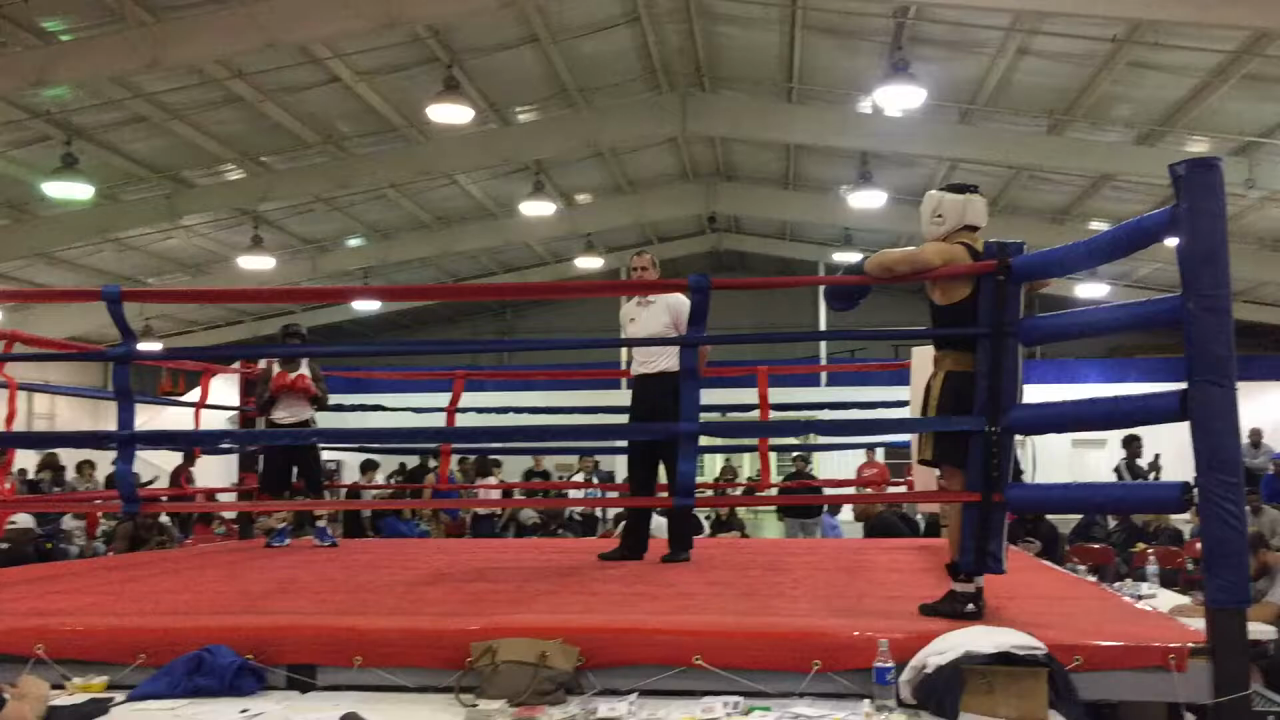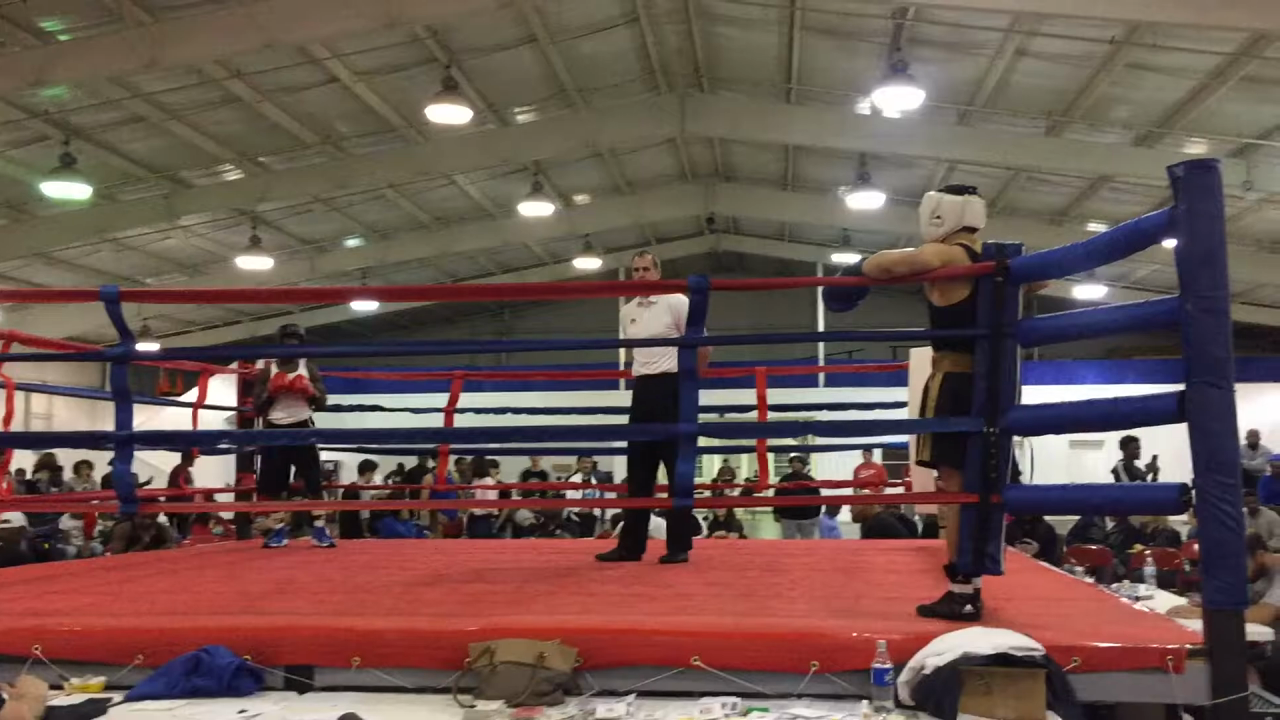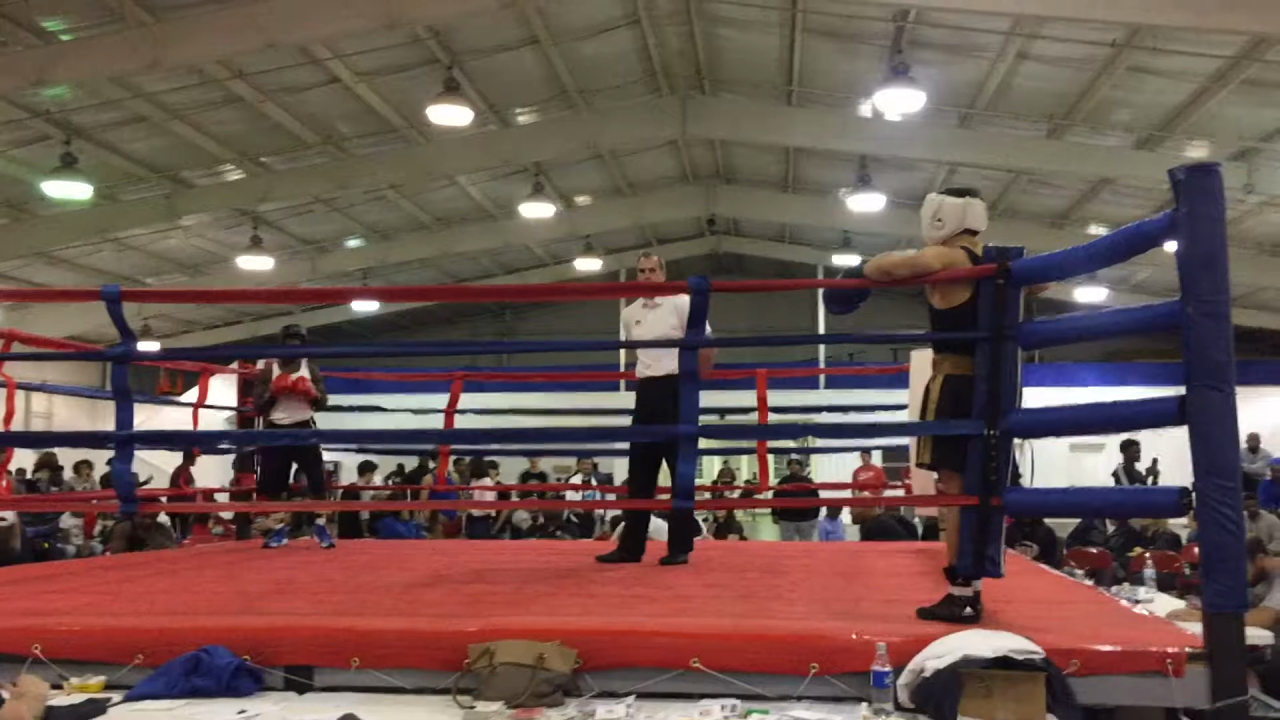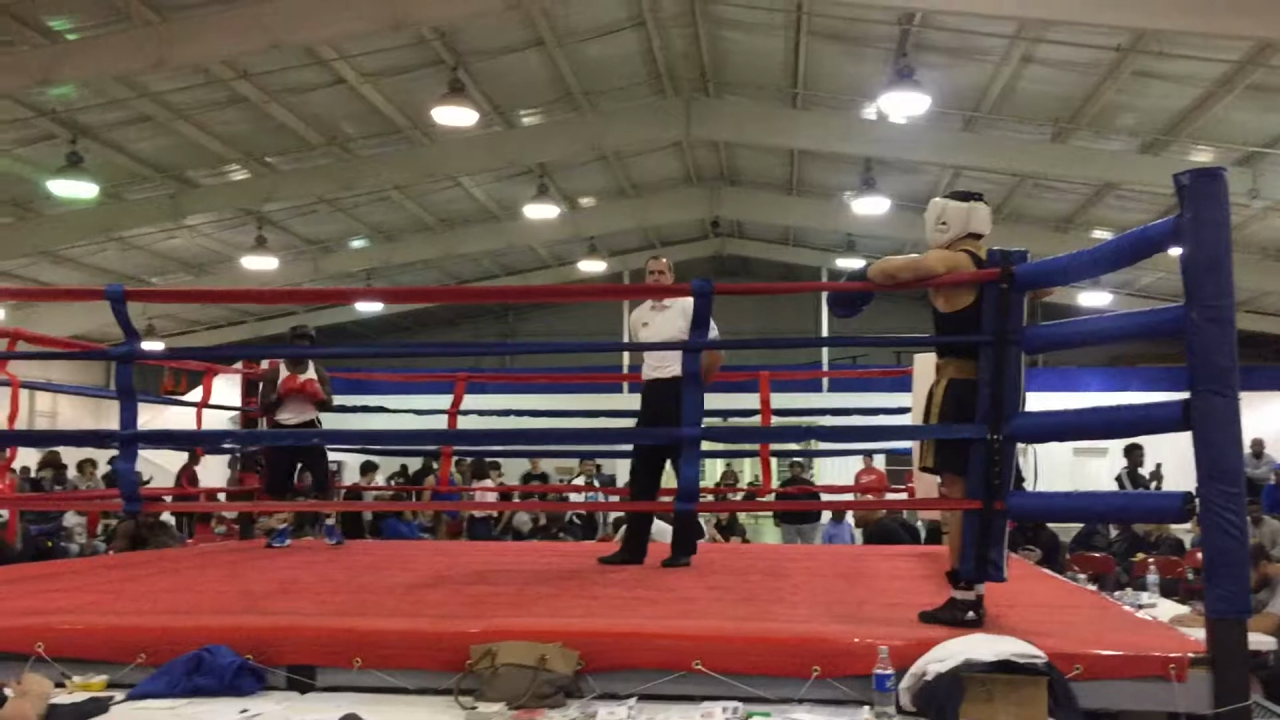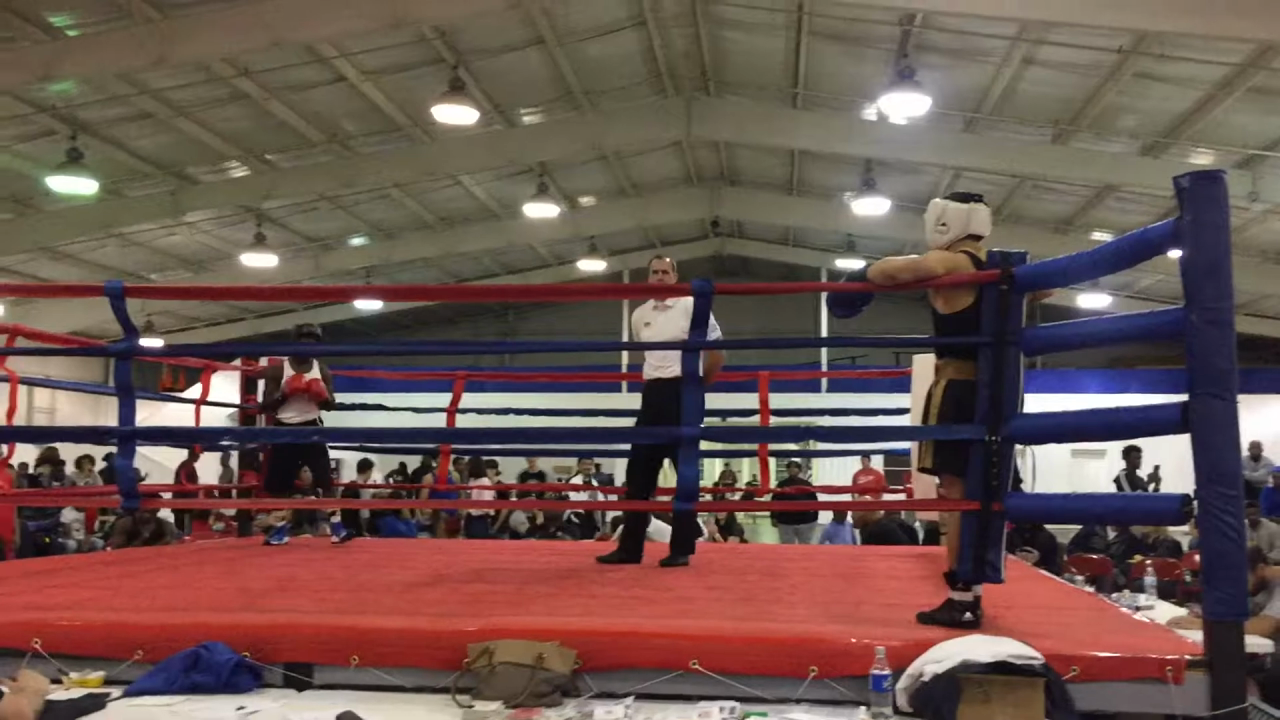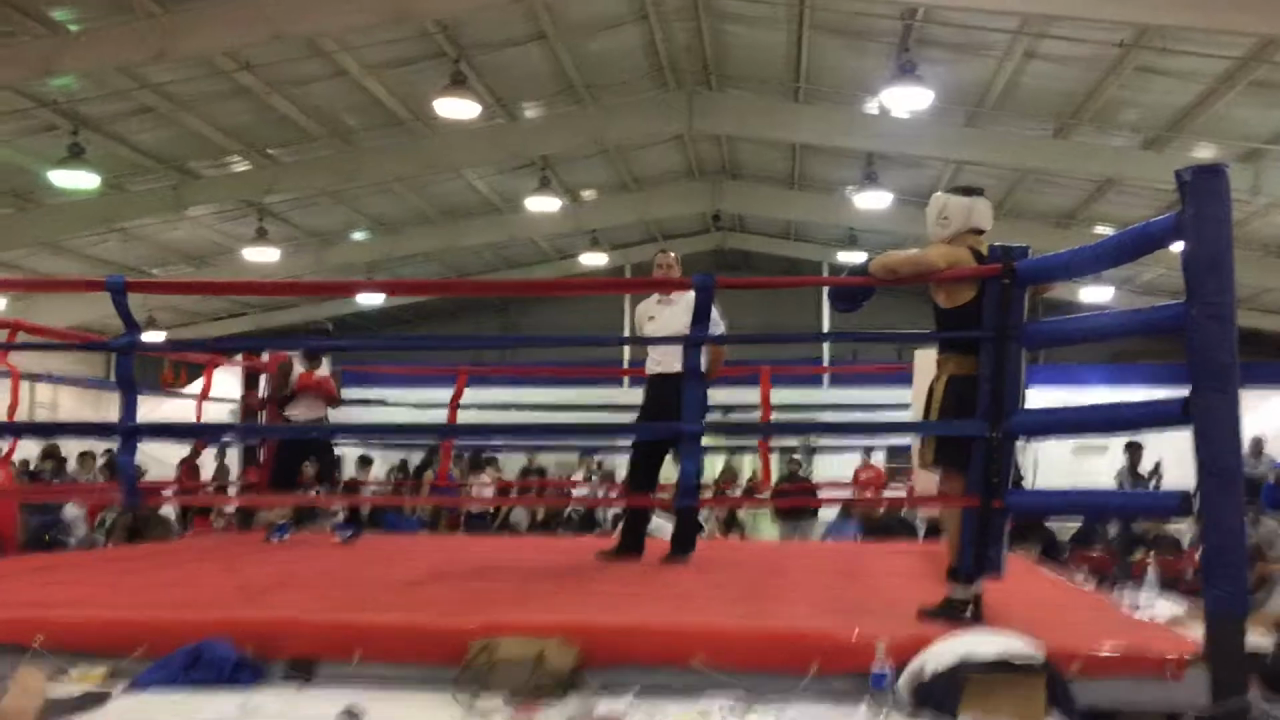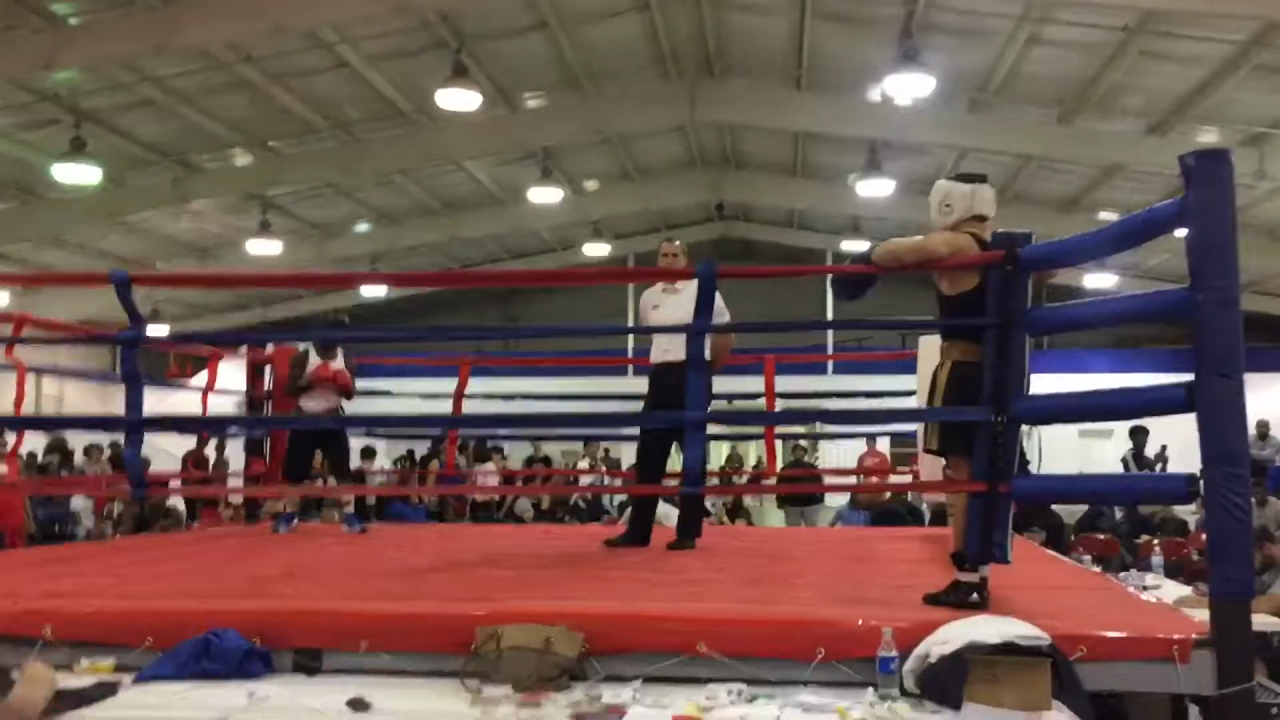
dt=0.1s
person 1, frame 1
left shoulder: (945, 256)
left elbow: (877, 264)
right elbow: (1038, 277)
left wrist: (855, 274)
left hip: (954, 380)
left knee: (955, 481)
left ankle: (964, 590)
right ankle: (972, 584)
person 1, frame 2
left shoulder: (944, 257)
left elbow: (878, 266)
right elbow: (1038, 279)
left wrist: (854, 275)
left hip: (953, 382)
left knee: (953, 481)
left ankle: (962, 591)
right ankle: (971, 585)
person 1, frame 3
left shoulder: (944, 260)
left elbow: (877, 268)
right elbow: (1038, 279)
left wrist: (854, 277)
left hip: (954, 384)
left knee: (953, 484)
left ankle: (961, 595)
right ankle: (970, 588)
person 1, frame 4
left shoulder: (948, 263)
left elbow: (882, 271)
right elbow: (1042, 284)
left wrist: (858, 280)
left hip: (957, 388)
left knee: (956, 488)
left ankle: (964, 598)
right ankle: (973, 591)
person 1, frame 5
left shoulder: (948, 265)
left elbow: (880, 272)
right elbow: (1039, 287)
left wrist: (859, 281)
left hip: (958, 391)
left knee: (956, 489)
left ankle: (962, 599)
right ankle: (970, 593)
person 1, frame 6
left shoulder: (948, 259)
left elbow: (885, 267)
left wrist: (859, 278)
left hip: (957, 384)
left knee: (955, 484)
right knee: (972, 486)
left ankle: (961, 593)
right ankle: (970, 589)
person 1, frame 7
left shoulder: (952, 245)
left elbow: (886, 253)
left wrist: (864, 264)
left hip: (961, 370)
left knee: (960, 471)
right knee: (980, 471)
left ankle: (967, 580)
right ankle: (976, 575)
person 2, frame 1
left shoulder: (675, 302)
right shoulder: (626, 311)
left elbow: (700, 346)
left wrist: (685, 379)
left hip: (670, 388)
right hip: (642, 390)
left knee: (676, 465)
right knee: (639, 467)
left ankle: (681, 545)
right ankle: (633, 543)
person 2, frame 2
left shoulder: (676, 302)
right shoulder: (626, 312)
left elbow: (702, 347)
right wrist: (642, 375)
left hip: (670, 389)
right hip: (642, 391)
left knee: (676, 466)
right knee: (638, 468)
left ankle: (679, 545)
right ankle: (631, 544)
person 2, frame 3
left shoulder: (682, 304)
right shoulder: (630, 313)
left elbow: (706, 349)
left hip: (675, 391)
right hip: (646, 392)
left knee: (680, 468)
right knee: (640, 469)
left ankle: (680, 547)
right ankle: (631, 546)
person 2, frame 4
left shoulder: (689, 307)
right shoulder: (637, 315)
left elbow: (714, 352)
right wrist: (652, 380)
left hip: (681, 393)
right hip: (652, 394)
right knee: (643, 470)
left ankle: (683, 549)
right ankle: (633, 548)
person 2, frame 5
left shoulder: (692, 307)
right shoulder: (640, 315)
left elbow: (716, 352)
left wrist: (697, 384)
right wrist: (654, 377)
left hip: (683, 393)
right hip: (653, 393)
right knee: (639, 468)
left ankle: (682, 548)
right ankle: (630, 546)
person 2, frame 6
left shoulder: (696, 302)
right shoulder: (643, 309)
left elbow: (719, 347)
left wrist: (700, 380)
right wrist: (657, 372)
left hip: (686, 388)
right hip: (656, 388)
right knee: (641, 463)
left ankle: (683, 544)
right ankle: (631, 542)
person 2, frame 7
left shoulder: (702, 292)
right shoulder: (648, 297)
left elbow: (724, 336)
left wrist: (705, 369)
right wrist: (661, 362)
left hip: (690, 377)
right hip: (659, 377)
right knee: (649, 452)
left ankle: (688, 531)
right ankle: (638, 530)
person 3, frame 1
left shoulder: (312, 369)
right shoulder: (269, 371)
left elbow: (324, 402)
right elbow: (260, 408)
left wrist: (311, 391)
right wrist: (272, 392)
left hip: (303, 428)
right hip: (277, 430)
left knee: (314, 482)
right knee: (276, 485)
left ankle: (321, 531)
right ankle: (281, 530)
person 3, frame 2
left shoulder: (309, 370)
right shoulder: (266, 371)
left elbow: (322, 402)
right elbow: (257, 408)
left wrist: (309, 392)
right wrist: (270, 393)
left hip: (302, 428)
right hip: (275, 430)
left knee: (314, 482)
right knee: (273, 485)
left ankle: (320, 531)
right ankle: (278, 531)
person 3, frame 3
left shoulder: (311, 370)
right shoulder: (268, 371)
left elbow: (323, 403)
right elbow: (258, 408)
left wrist: (312, 393)
right wrist: (272, 392)
left hip: (303, 428)
right hip: (276, 430)
left knee: (317, 481)
right knee: (273, 485)
left ankle: (321, 530)
right ankle: (279, 531)
person 3, frame 4
left shoulder: (318, 372)
right shoulder: (275, 372)
left elbow: (328, 405)
right elbow: (264, 408)
left wrist: (319, 396)
right wrist: (280, 394)
left hip: (309, 428)
right hip: (282, 430)
left knee: (322, 480)
right knee: (278, 485)
left ankle: (331, 528)
right ankle: (282, 532)
person 3, frame 5
left shoulder: (322, 369)
right shoulder: (278, 369)
left elbow: (330, 404)
right elbow: (267, 405)
left wrist: (322, 396)
right wrist: (285, 393)
left hip: (312, 428)
right hip: (284, 429)
left knee: (324, 480)
right knee: (279, 483)
person 3, frame 6
left shoulder: (330, 366)
right shoulder: (288, 365)
left elbow: (336, 401)
right elbow: (275, 399)
left wrist: (331, 393)
right wrist: (295, 388)
left hip: (318, 425)
right hip: (291, 424)
left knee: (329, 477)
right knee: (282, 480)
person 3, frame 7
left shoulder: (345, 358)
right shoulder: (303, 356)
left elbow: (350, 393)
right elbow: (290, 390)
left wrist: (345, 383)
right wrist: (310, 381)
left hip: (331, 417)
right hip: (306, 417)
left knee: (342, 470)
right knee: (295, 472)
left ankle: (350, 518)
right ankle: (288, 515)
